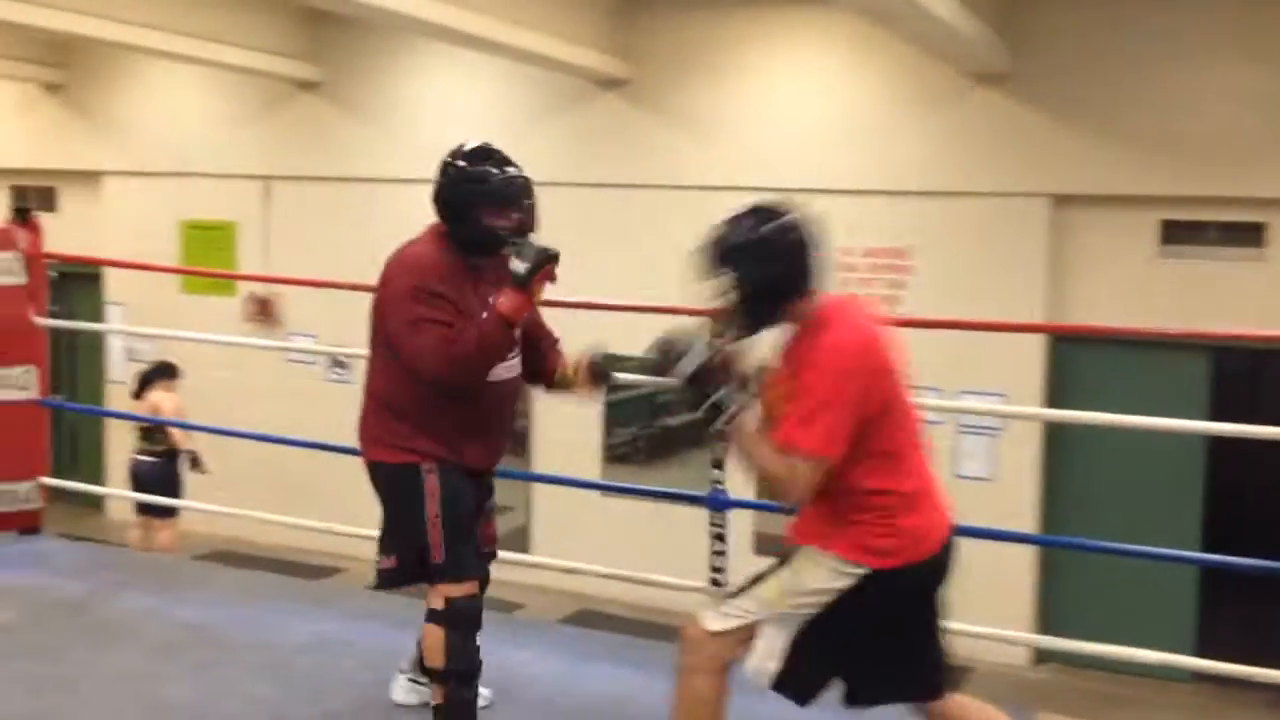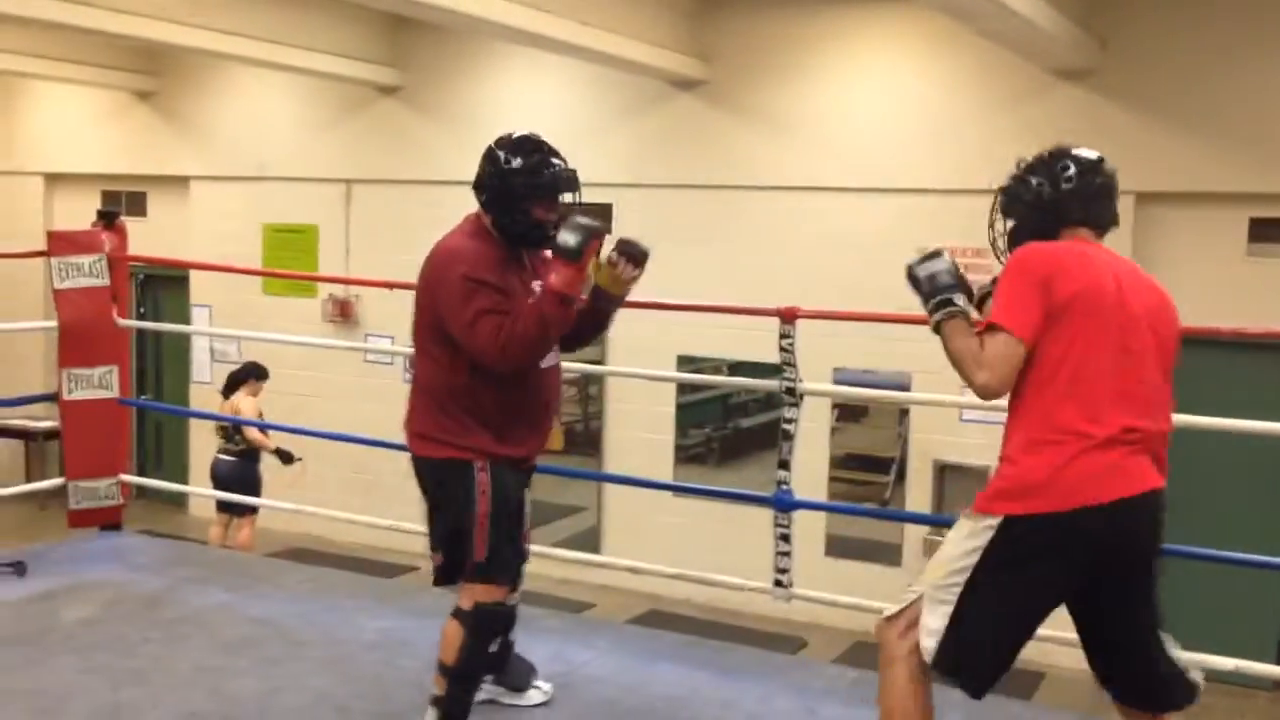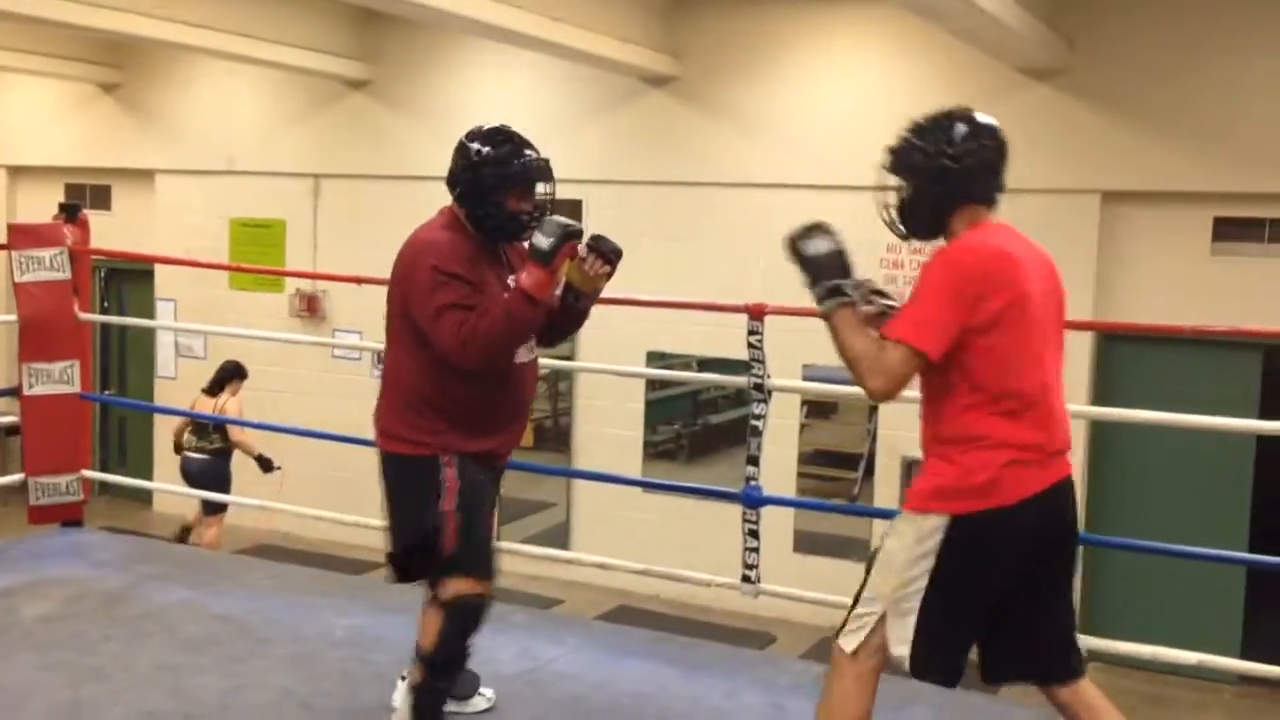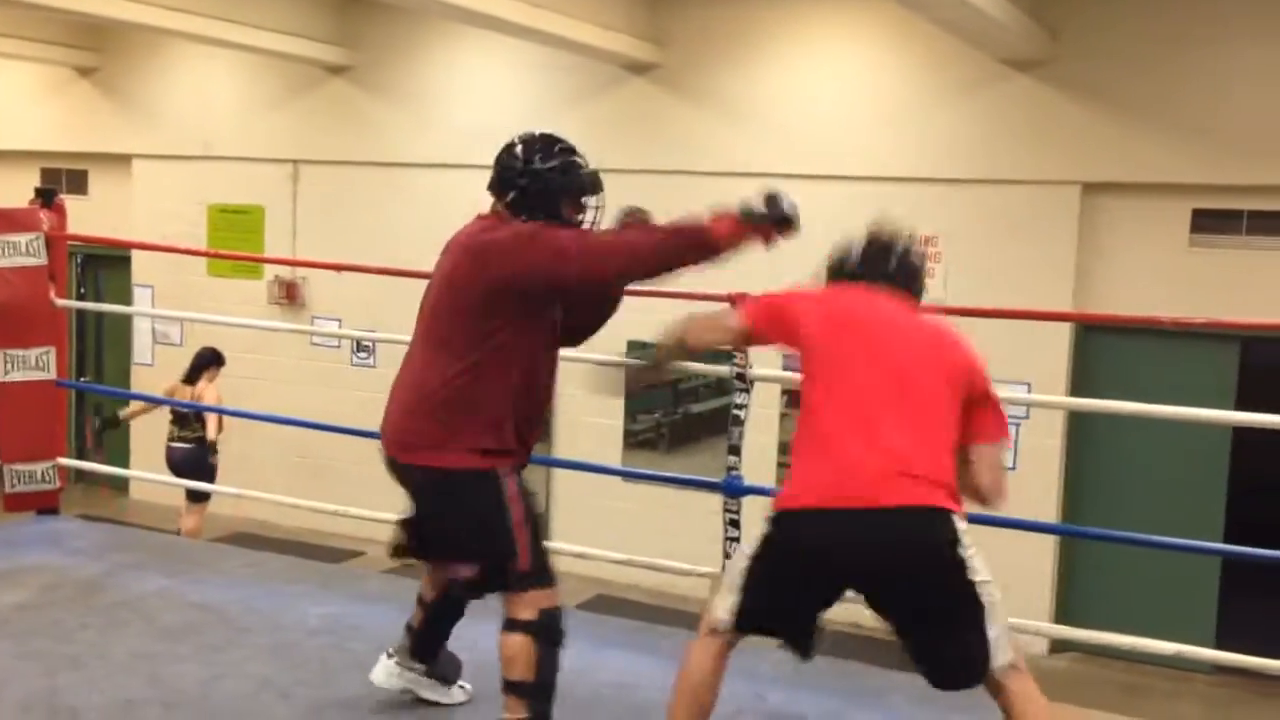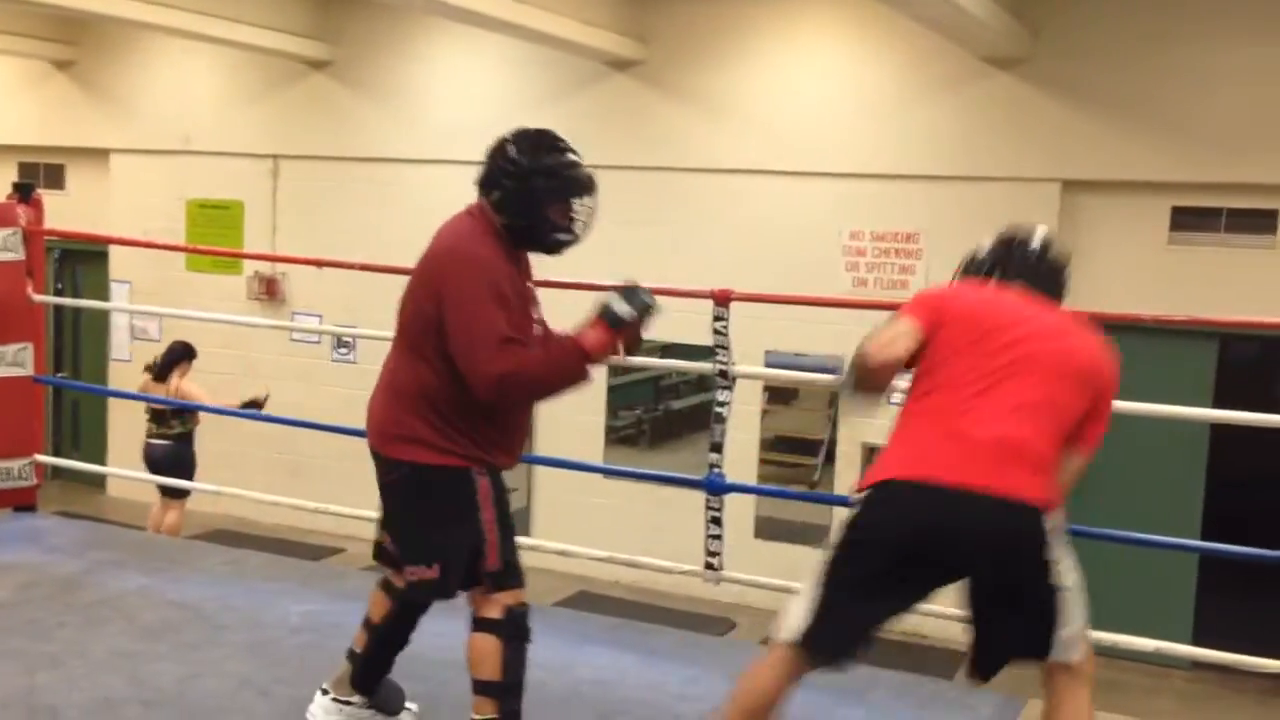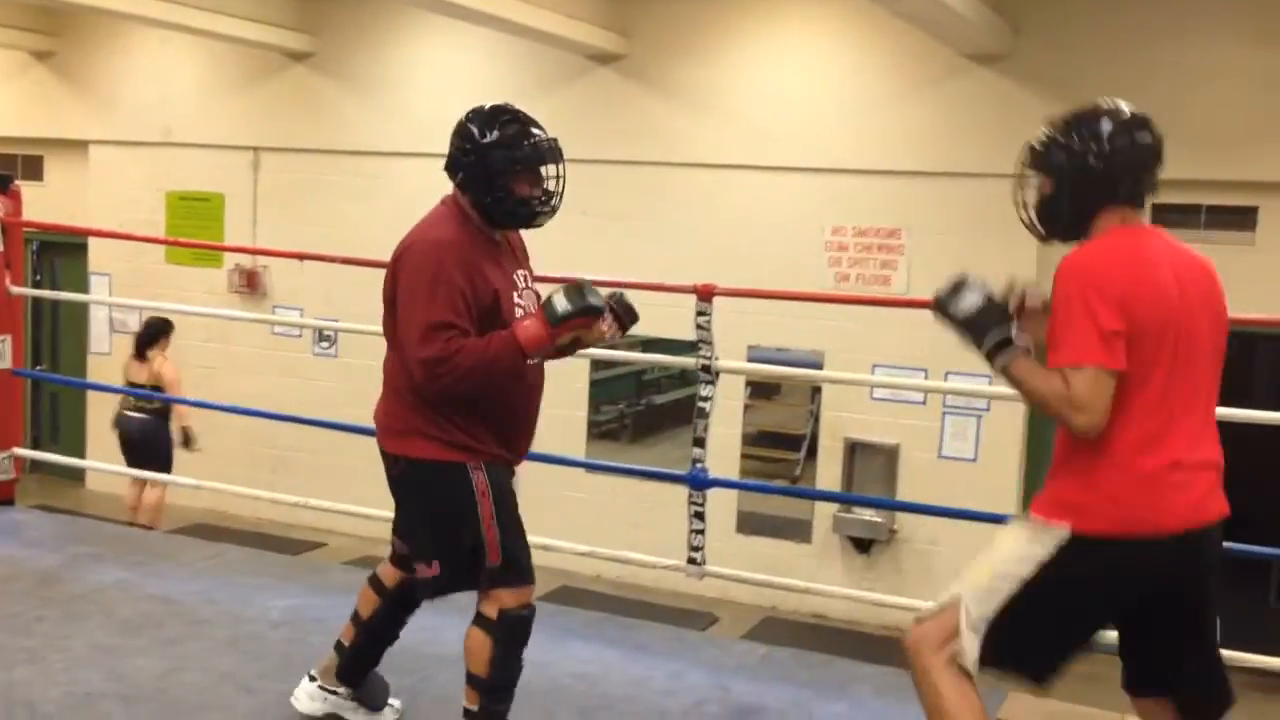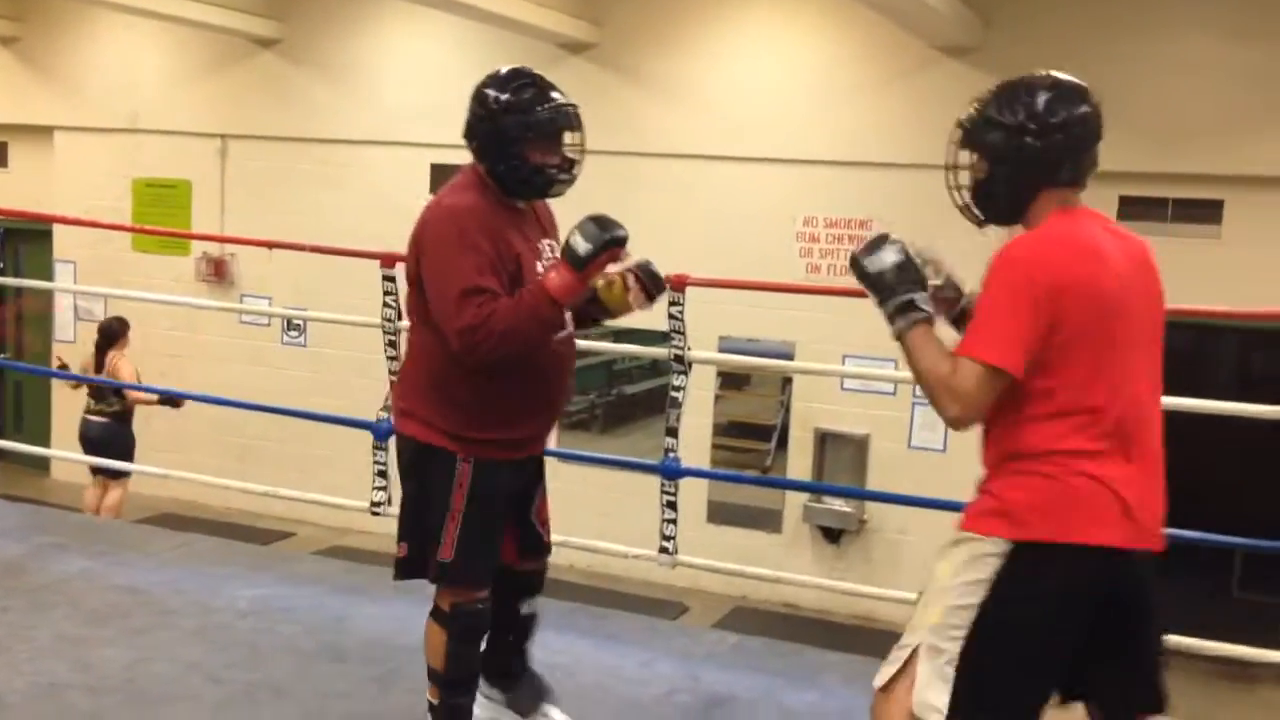
dt=0.4s
person 1, frame 1
left shoulder: (495, 264)
right shoulder: (418, 269)
left elbow: (530, 347)
right elbow: (445, 363)
left wrist: (565, 369)
right wrist: (512, 300)
left hip: (470, 452)
right hip: (417, 453)
left knee: (466, 573)
right knee: (456, 587)
person 1, frame 2
left shoulder: (527, 252)
right shoulder: (462, 260)
left elbow: (566, 336)
right elbow: (508, 350)
left wrist: (607, 291)
right wrist: (567, 276)
left hip: (503, 447)
right hip: (463, 451)
left knee: (503, 570)
right knee: (484, 590)
left ankle: (495, 668)
person 1, frame 3
left shoulder: (506, 243)
right shoulder: (435, 252)
left elbow: (545, 331)
right elbow: (473, 346)
left wrist: (580, 288)
right wrist: (538, 275)
left hip: (477, 442)
right hip: (432, 444)
left knee: (462, 570)
right knee: (468, 582)
person 1, frame 4
left shoulder: (492, 247)
right shoulder: (509, 247)
left elbow: (561, 327)
right elbow: (618, 255)
left wrist: (602, 281)
right wrist: (736, 225)
left hip: (429, 440)
right hip: (458, 453)
left knee: (465, 556)
right knee: (534, 598)
left ankle: (413, 660)
person 1, frame 5
left shoulder: (496, 242)
right shoulder: (474, 260)
left elbow: (519, 347)
right elbow: (502, 377)
left wrist: (598, 332)
right wrist: (592, 341)
left hip: (423, 441)
right hip: (441, 452)
left knee: (420, 574)
right knee: (501, 599)
person 1, frame 6
left shoulder: (502, 235)
right shoulder: (438, 248)
left elbow: (503, 337)
right elbow: (440, 366)
left wrist: (574, 331)
right wrist: (536, 328)
left hip: (472, 448)
right hip: (445, 451)
left knee: (415, 570)
right knee: (509, 597)
person 1, frame 7
left shoulder: (533, 207)
right shoulder: (458, 218)
right elbow: (480, 334)
left wrist: (605, 297)
right wrist: (567, 278)
left hip: (517, 437)
right hip: (456, 440)
left knee: (524, 569)
right knee: (466, 589)
person 2, frame 1
left shoulder: (837, 349)
right shoulder: (835, 322)
left elbow: (793, 487)
right elbow: (801, 421)
left hip: (874, 548)
right hip: (914, 540)
left knee: (705, 643)
person 2, frame 2
left shoulder: (1037, 263)
right shoulder: (1154, 295)
left elbow: (989, 378)
left wrist: (946, 306)
left hip: (1041, 506)
right hip: (1134, 505)
left knee: (902, 636)
person 2, frame 3
left shoulder: (959, 262)
right shoulder: (1031, 260)
left elbow: (881, 379)
left wrist: (832, 287)
right wrist: (904, 317)
left hip: (970, 501)
right hip: (1046, 494)
left knee: (857, 654)
person 2, frame 4
left shoulder: (825, 306)
right shoulder: (959, 351)
left elbow: (701, 332)
right elbow: (989, 487)
left wrist: (662, 354)
left hip: (813, 515)
right hip: (921, 522)
left knee: (716, 630)
right knee: (1008, 671)
person 2, frame 5
left shoulder: (950, 301)
right shoulder: (1095, 356)
left elbow: (881, 355)
right elbow: (1057, 481)
left wrist: (870, 381)
left hip: (910, 497)
right hip: (1015, 514)
left knee: (794, 645)
right knee: (1069, 665)
person 2, frame 6
left shoulder: (1091, 268)
right shoulder: (1199, 274)
left elbow: (1086, 414)
left wrist: (997, 339)
left hip: (1098, 524)
right hip: (1191, 528)
left knee: (932, 645)
person 2, frame 7
left shoulder: (1031, 258)
right shoulder: (1133, 255)
left elbow: (961, 403)
left wrist: (901, 303)
right wrist: (971, 314)
left hip: (1036, 533)
right hip: (1131, 532)
person 3, frame 1
left shoulder: (141, 401)
right shoulder: (166, 399)
right elbow: (173, 429)
right wrist: (189, 452)
left hip: (140, 464)
right hip: (161, 467)
left knee: (142, 520)
right knee: (165, 523)
person 3, frame 2
left shoulder: (227, 401)
right shoulder: (247, 402)
right elbow: (251, 434)
right wrist: (277, 450)
left hip: (220, 465)
right hip: (241, 468)
left knee: (221, 519)
right knee: (245, 522)
person 3, frame 3
left shoulder: (200, 398)
right shoulder: (230, 402)
left elbow: (179, 428)
right elbow: (236, 437)
left wrist: (178, 443)
right wrist: (259, 457)
left hip: (188, 462)
right hip: (212, 466)
left knee: (209, 508)
right knee: (213, 520)
left ankle: (185, 533)
person 3, frame 4
left shoulder: (177, 387)
right shoulder: (209, 390)
left elbow: (146, 405)
right elbow: (211, 418)
left wrist: (116, 418)
right wrist: (212, 443)
left hip: (174, 452)
right hip: (196, 455)
left knee: (193, 501)
right knee: (197, 508)
left ankle: (184, 533)
person 3, frame 5
left shoulder: (150, 382)
right shoulder: (182, 386)
left elbow: (141, 389)
right elbow: (212, 406)
left wrist: (148, 371)
right wrist: (245, 405)
left hip: (152, 449)
right hip: (176, 451)
left knee: (165, 499)
right knee: (175, 505)
person 3, frame 6
left shoulder: (131, 361)
right shoulder: (164, 365)
left wrist: (119, 416)
right wrist: (185, 429)
left hip: (130, 425)
right hip: (152, 427)
left knee: (137, 480)
right knee: (156, 484)
left ankle: (131, 527)
right ankle: (143, 530)
person 3, frame 7
left shoulder: (90, 360)
right shoulder: (121, 363)
left elbow: (72, 382)
right elbow: (133, 396)
left wrist: (65, 371)
right wrist: (163, 400)
left hip: (89, 427)
right hip: (113, 430)
left knee: (97, 482)
right knee: (118, 484)
